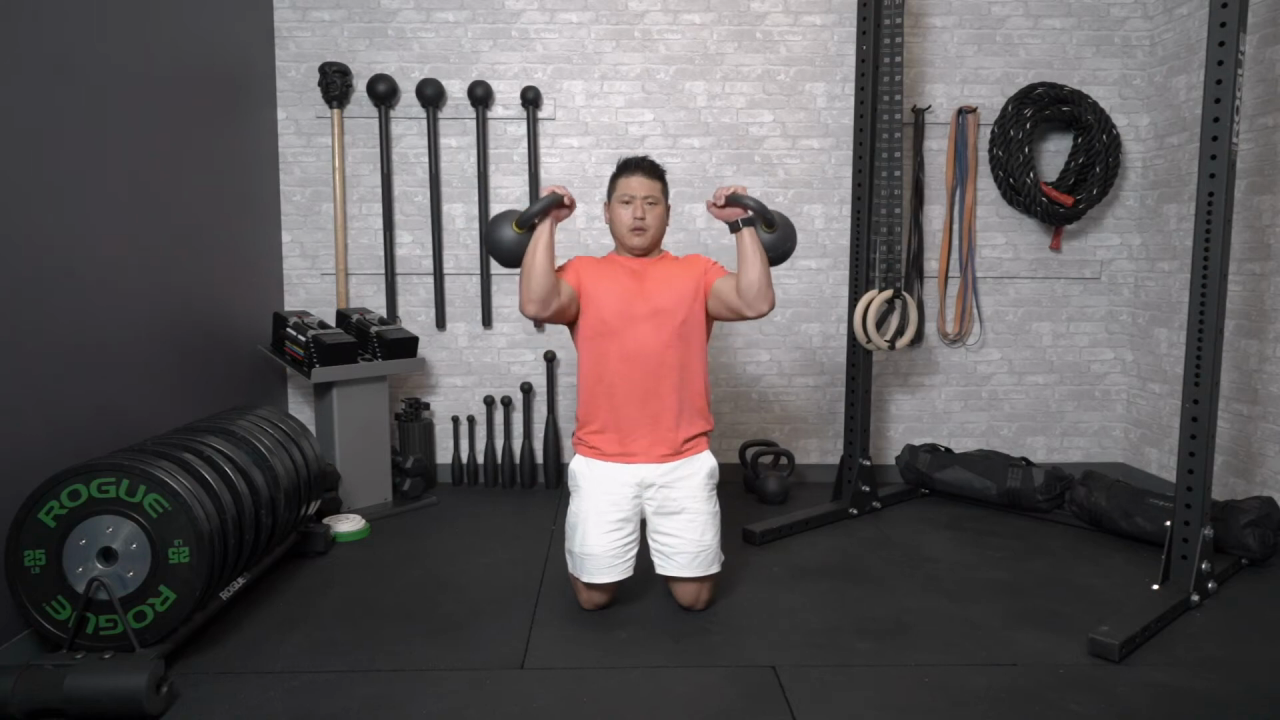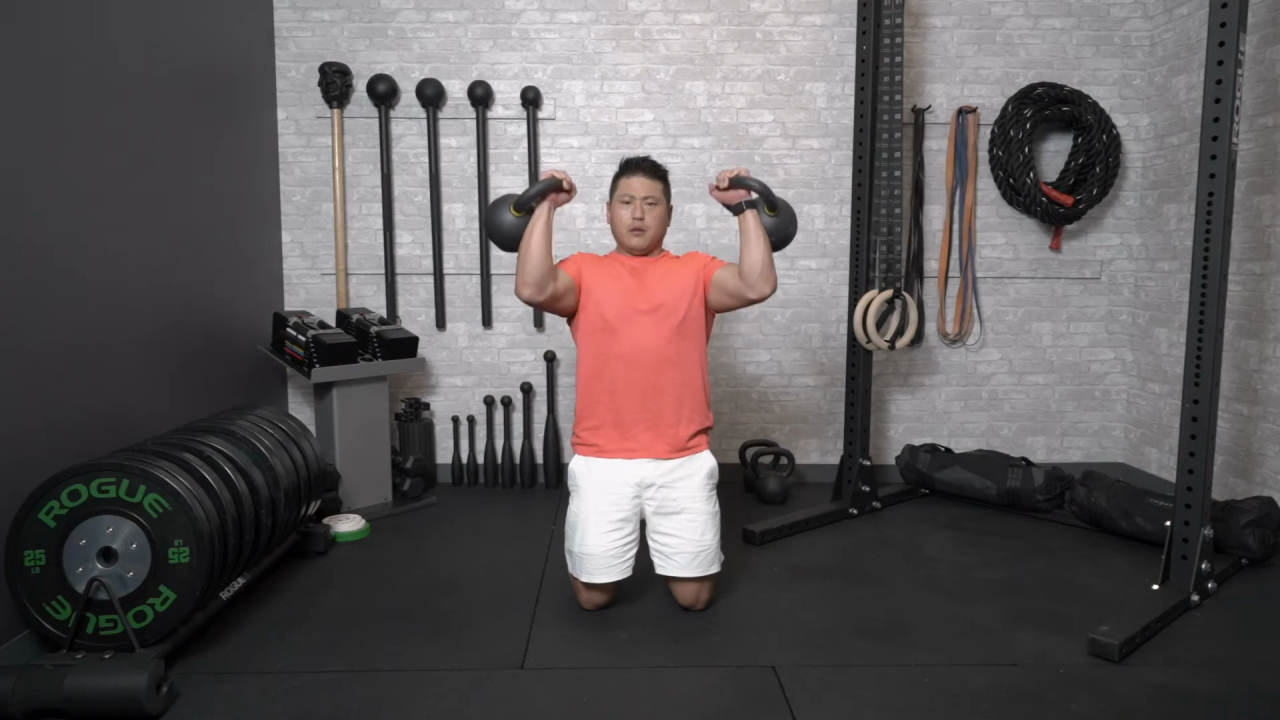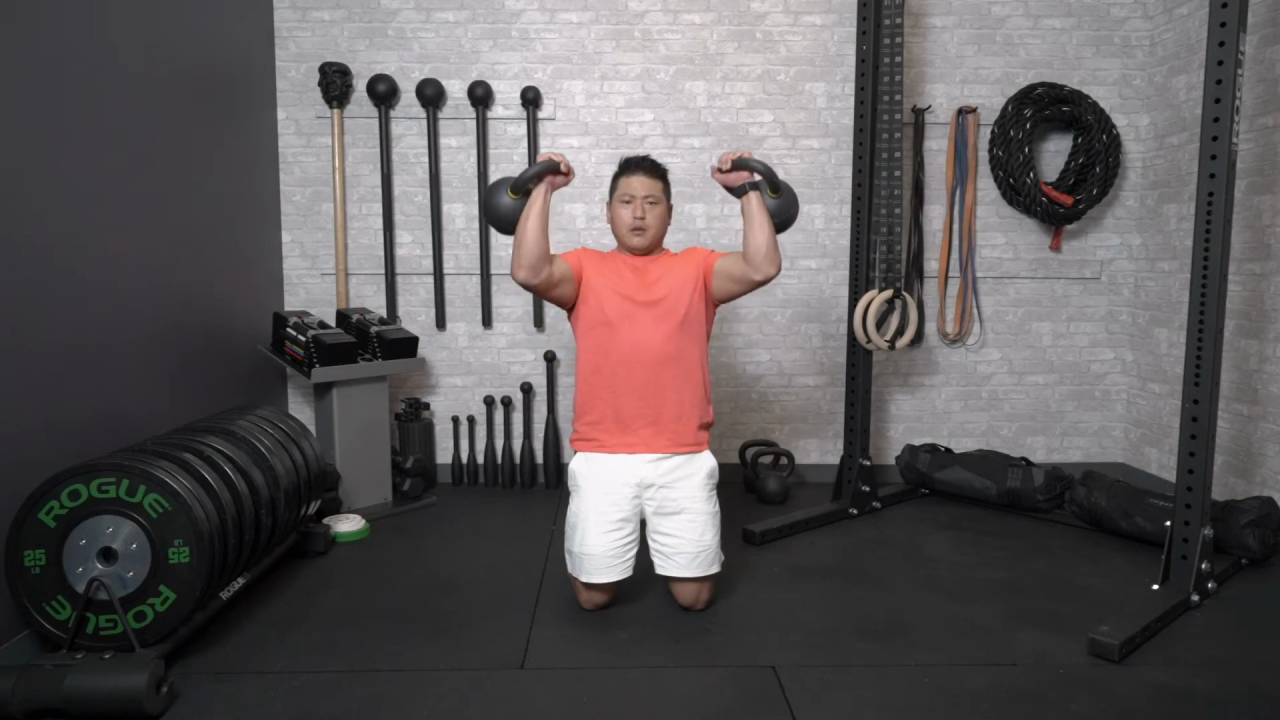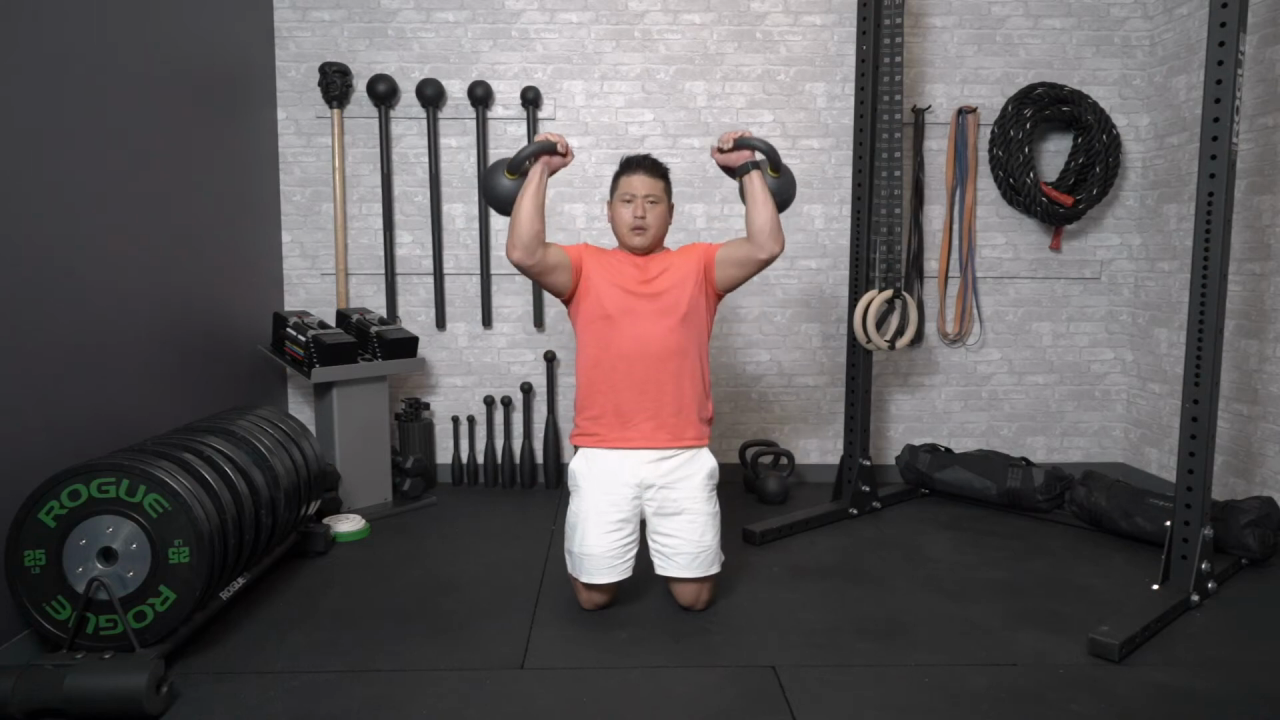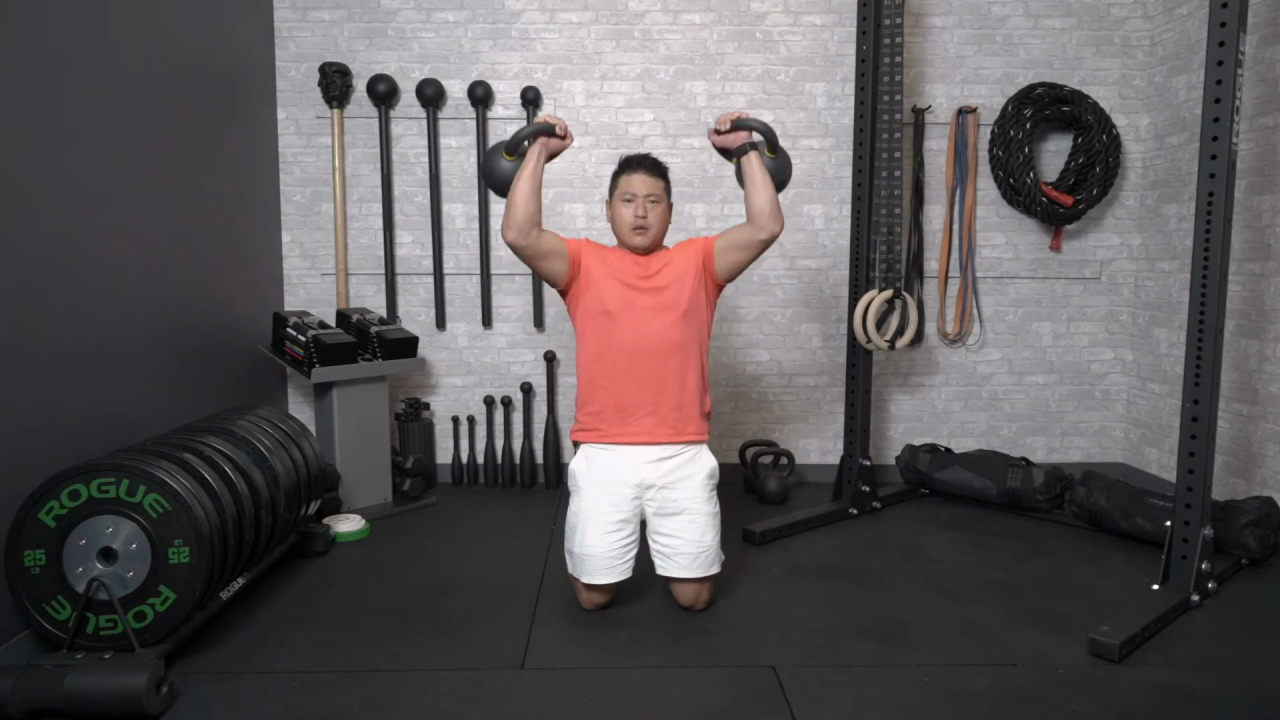
dt=0.2s
person 1, frame 1
left shoulder: (697, 272)
right shoulder: (583, 272)
left elbow: (756, 302)
right elbow: (536, 304)
left wrist: (742, 223)
right wrist: (546, 223)
left hip: (682, 461)
right hip: (602, 461)
left knee: (693, 594)
right knee: (594, 593)
left ankle: (664, 544)
right ankle: (623, 542)
person 1, frame 2
left shoulder: (696, 270)
right shoulder: (584, 270)
left elbow: (758, 285)
right elbow: (532, 289)
left wrist: (744, 206)
right wrist: (545, 207)
left hip: (682, 460)
right hip: (602, 460)
left knee: (694, 593)
right knee: (594, 593)
left ankle: (667, 545)
right ankle: (617, 544)
person 1, frame 3
left shoulder: (696, 267)
right shoulder: (585, 268)
left elbow: (762, 268)
right elbow: (528, 272)
left wrist: (747, 189)
right wrist: (542, 189)
left hip: (682, 459)
right hip: (603, 458)
left knee: (694, 593)
right knee: (594, 593)
left ankle: (666, 545)
right ankle: (613, 546)
person 1, frame 4
left shoulder: (697, 265)
right shoulder: (585, 266)
left elbow: (766, 247)
right elbow: (523, 253)
left wrist: (749, 169)
right wrist: (539, 170)
left hip: (682, 457)
right hip: (604, 456)
left knee: (694, 594)
right knee: (594, 593)
left ankle: (665, 544)
right ankle: (612, 546)
person 1, frame 5
left shoulder: (697, 261)
right shoulder: (584, 263)
left elbow: (766, 227)
right elbow: (518, 233)
left wrist: (745, 150)
right wrist: (538, 152)
left hip: (682, 455)
right hip: (604, 454)
left knee: (694, 594)
right knee: (594, 594)
left ankle: (667, 547)
right ankle: (612, 544)
